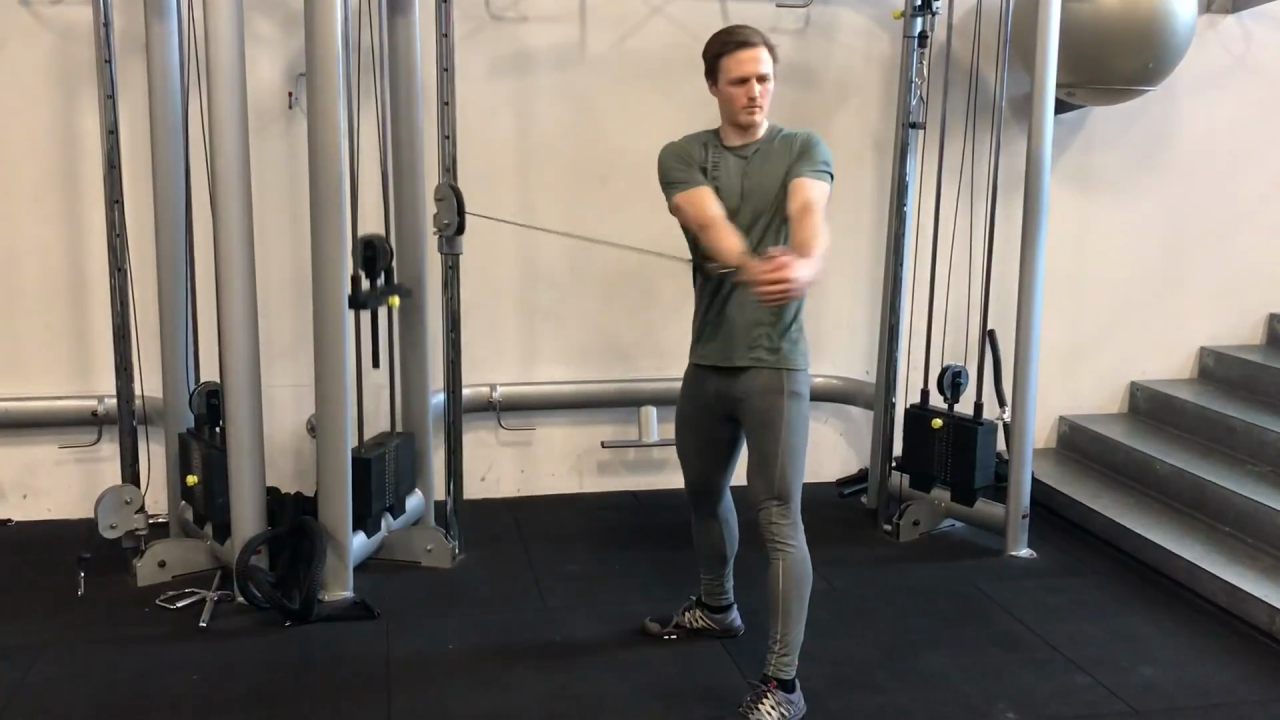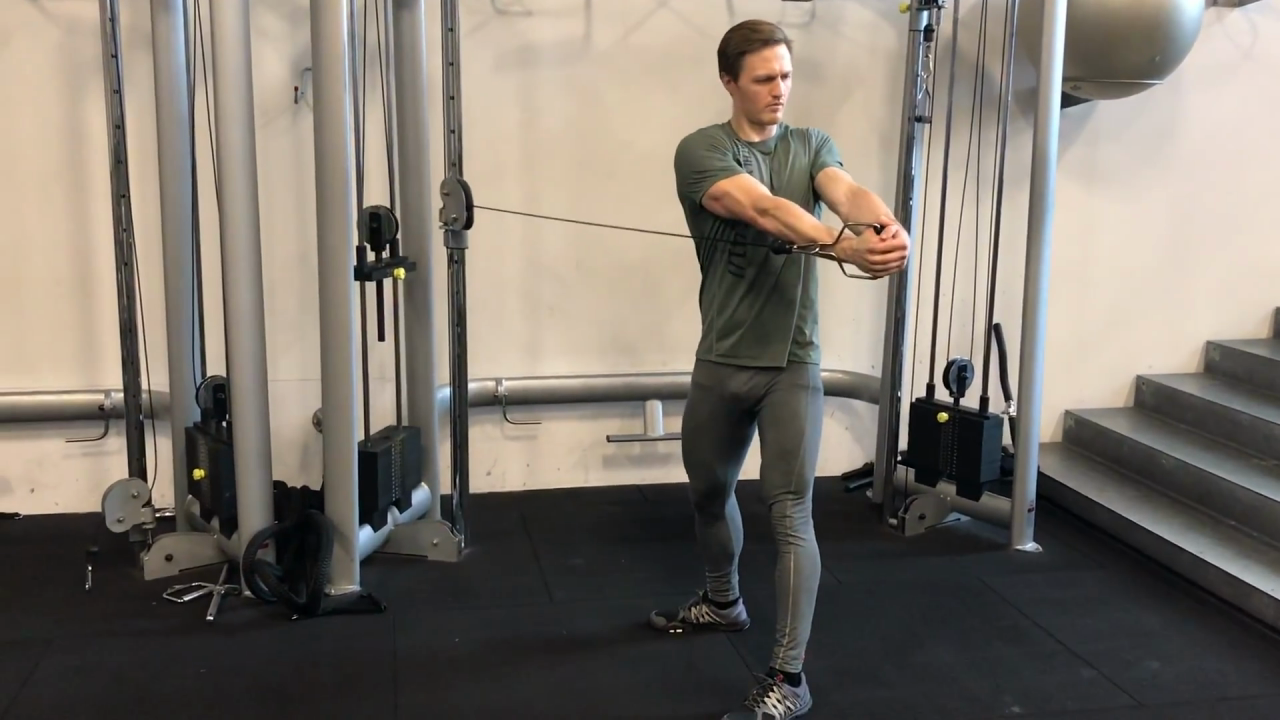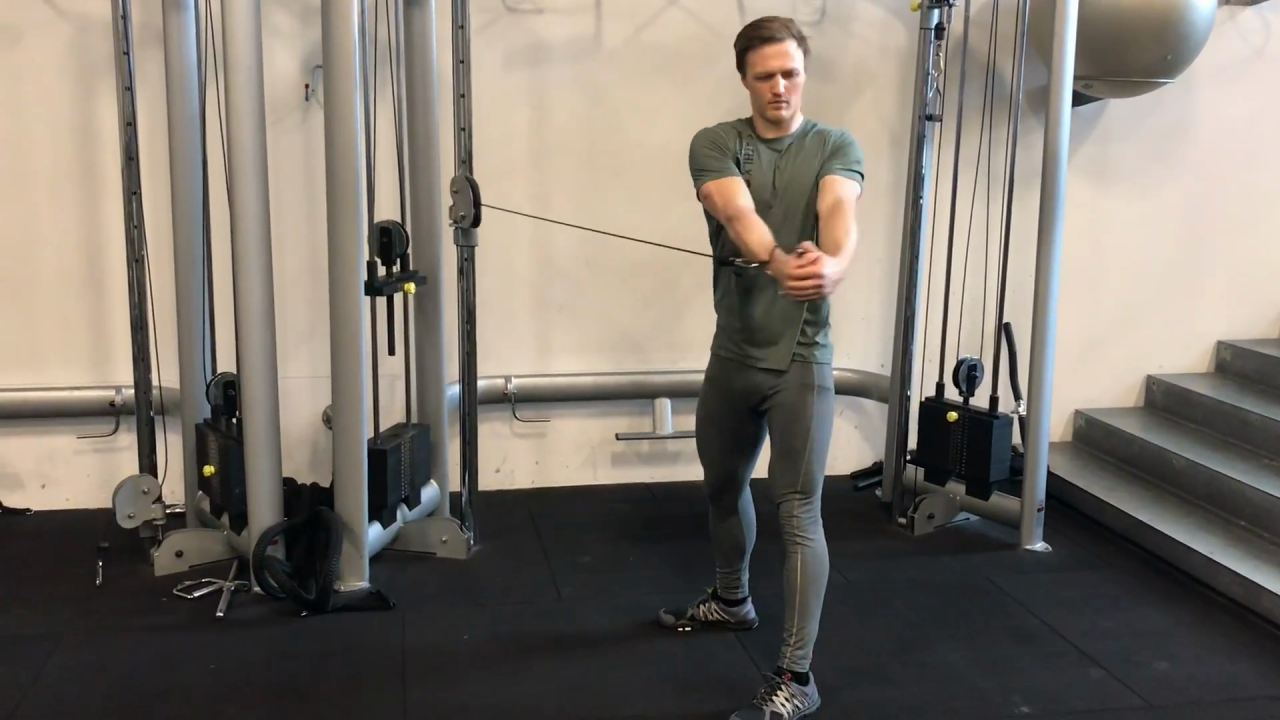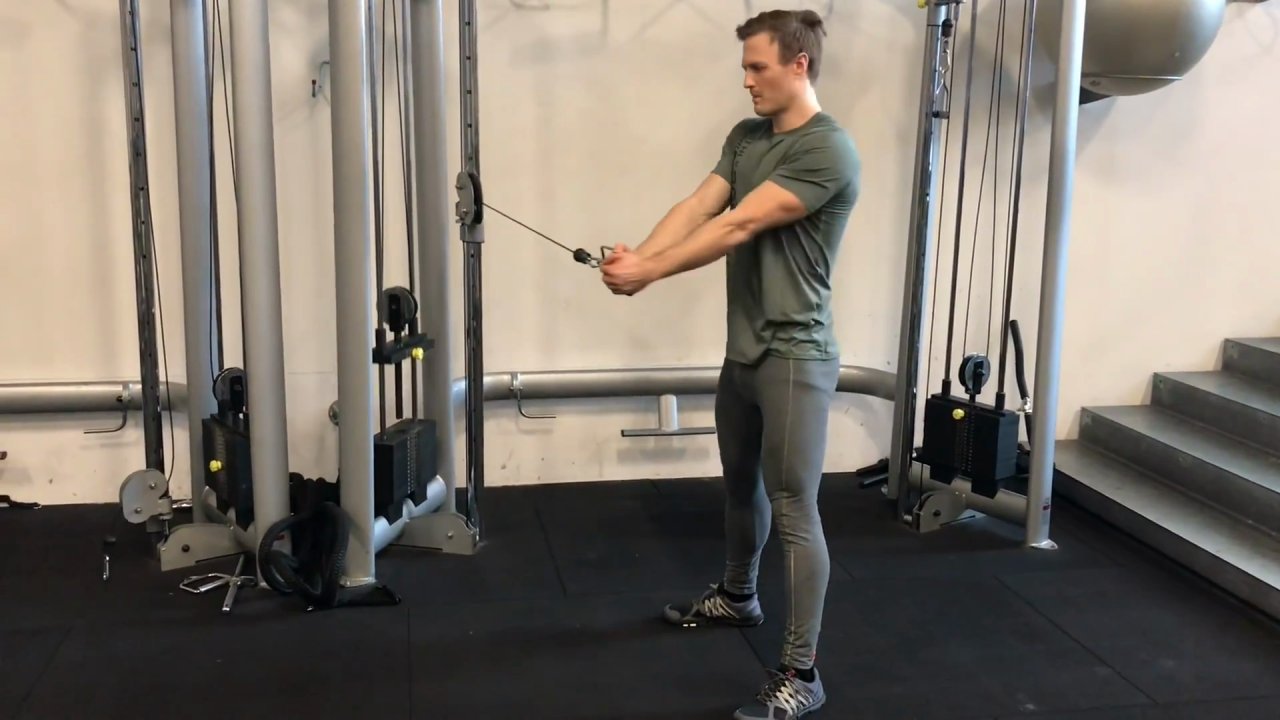
dt=0.7s
person 1, frame 1
left shoulder: (803, 150)
right shoulder: (683, 156)
left elbow: (807, 211)
right elbow: (709, 222)
left wrist: (802, 263)
right wrist: (749, 265)
left hip: (773, 365)
right hip: (709, 362)
left knee: (779, 518)
right knee: (705, 496)
right ankle: (716, 606)
person 1, frame 2
left shoulder: (812, 146)
right shoulder: (701, 151)
left elbow: (848, 192)
right elbow: (766, 211)
left wrist: (888, 226)
right wrist: (845, 246)
left hip: (792, 362)
right hip: (722, 362)
left knee: (789, 514)
right knee: (709, 493)
right ankle: (722, 601)
person 1, frame 3
left shoulder: (836, 147)
right shoulder: (714, 144)
left elbow: (838, 211)
right elbow: (741, 217)
left wrist: (833, 263)
right wrist: (778, 262)
left hip: (801, 359)
right hip: (733, 353)
left knee: (797, 514)
right knee: (723, 488)
right ankle: (731, 600)
person 1, frame 4
left shoulder: (828, 149)
right shoulder: (745, 138)
left elbow: (739, 227)
right elbow: (699, 206)
left wrist: (651, 272)
right wrist: (638, 254)
left hip: (794, 358)
right hip: (742, 349)
left knee: (793, 511)
right knee: (741, 486)
right ankle: (737, 595)
